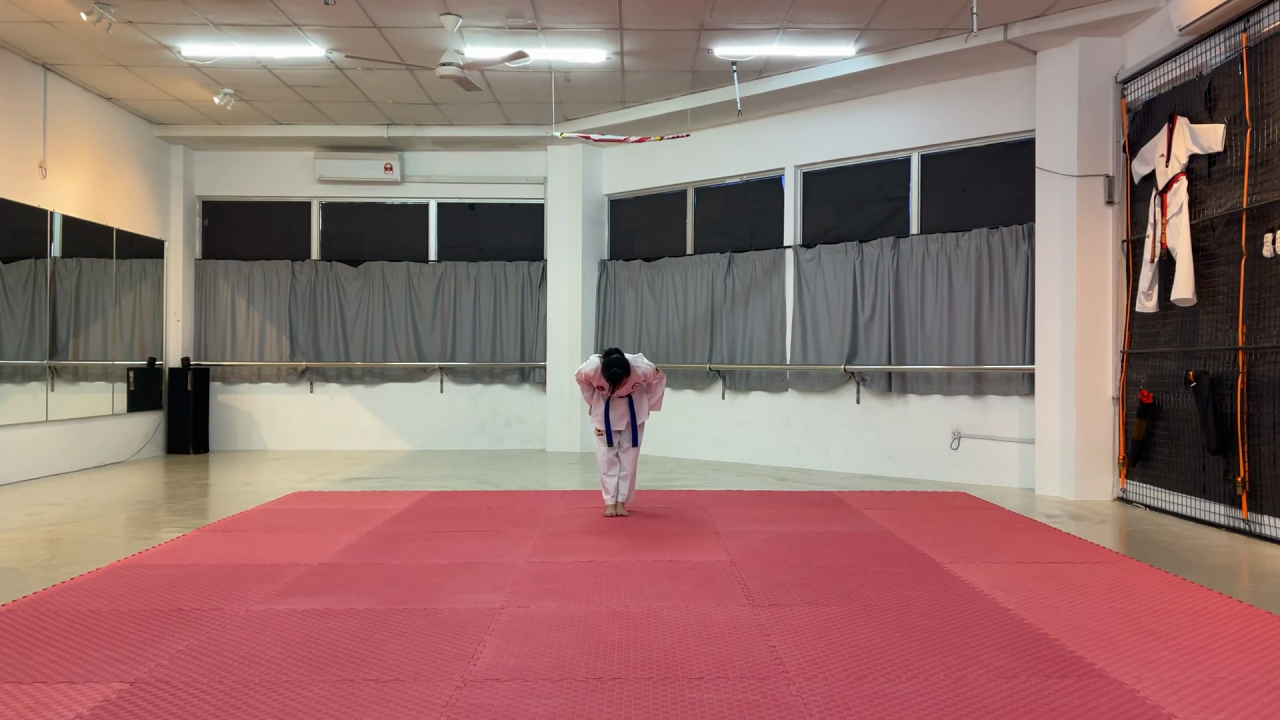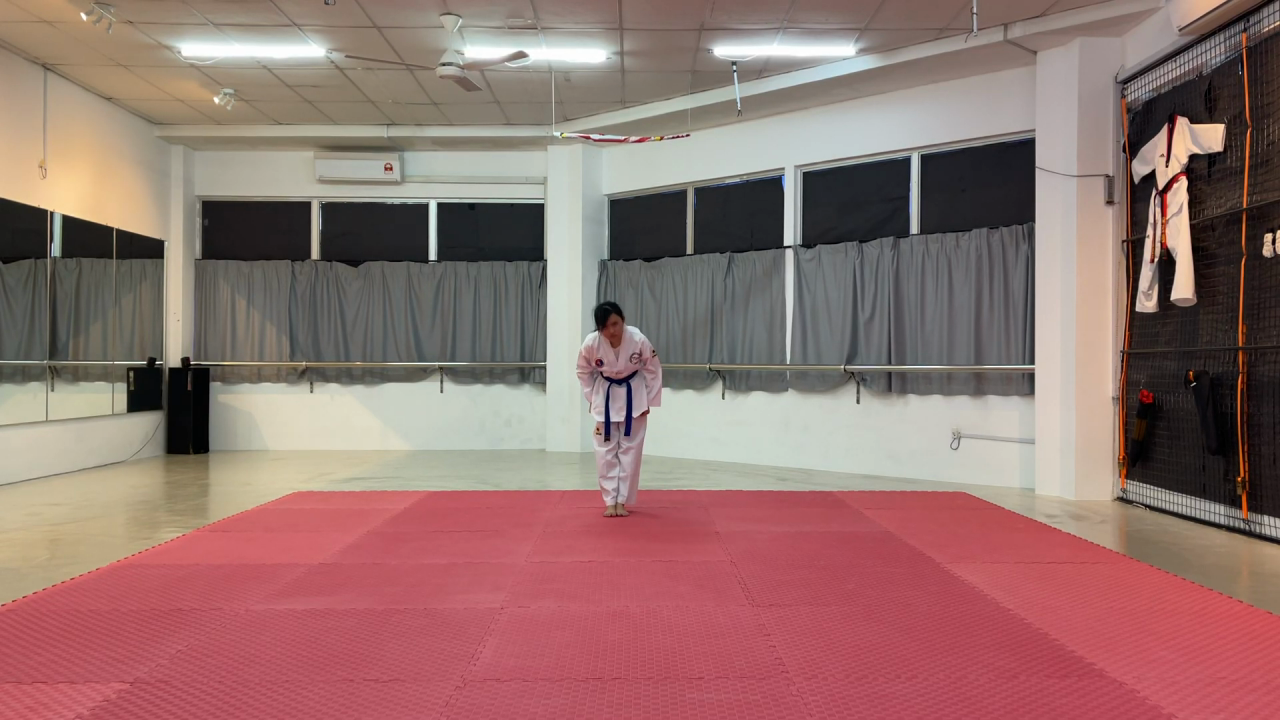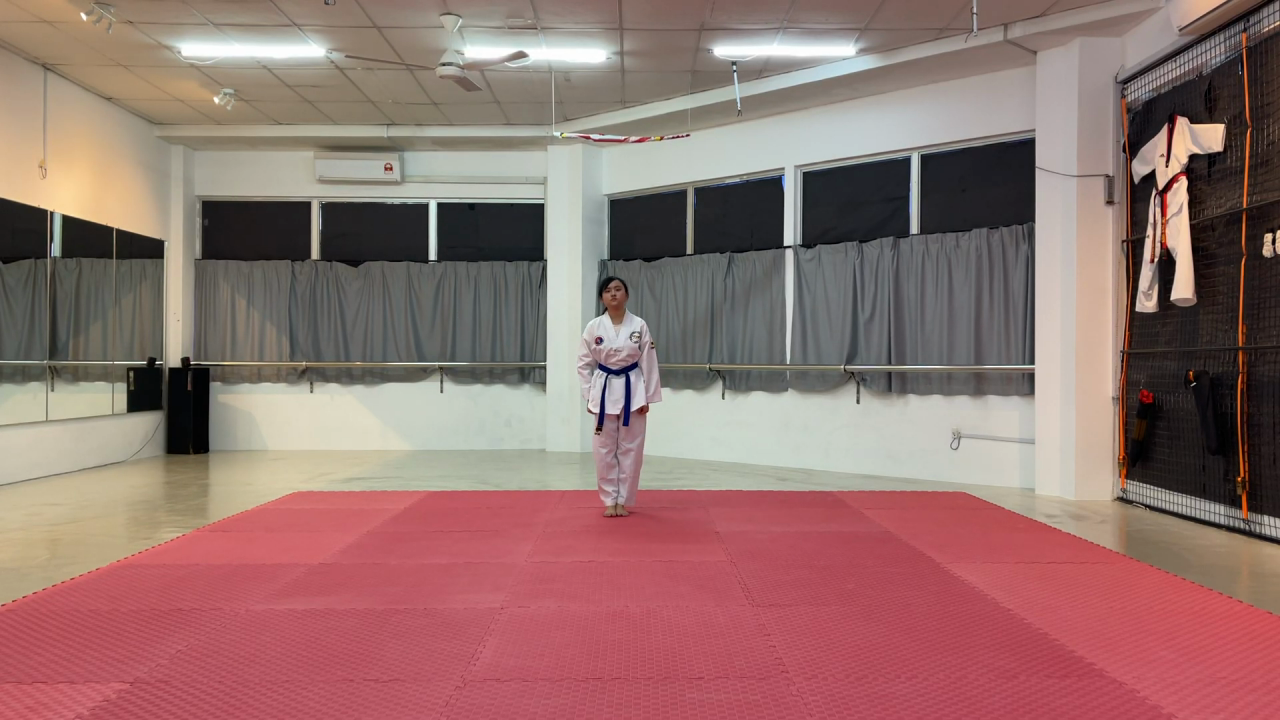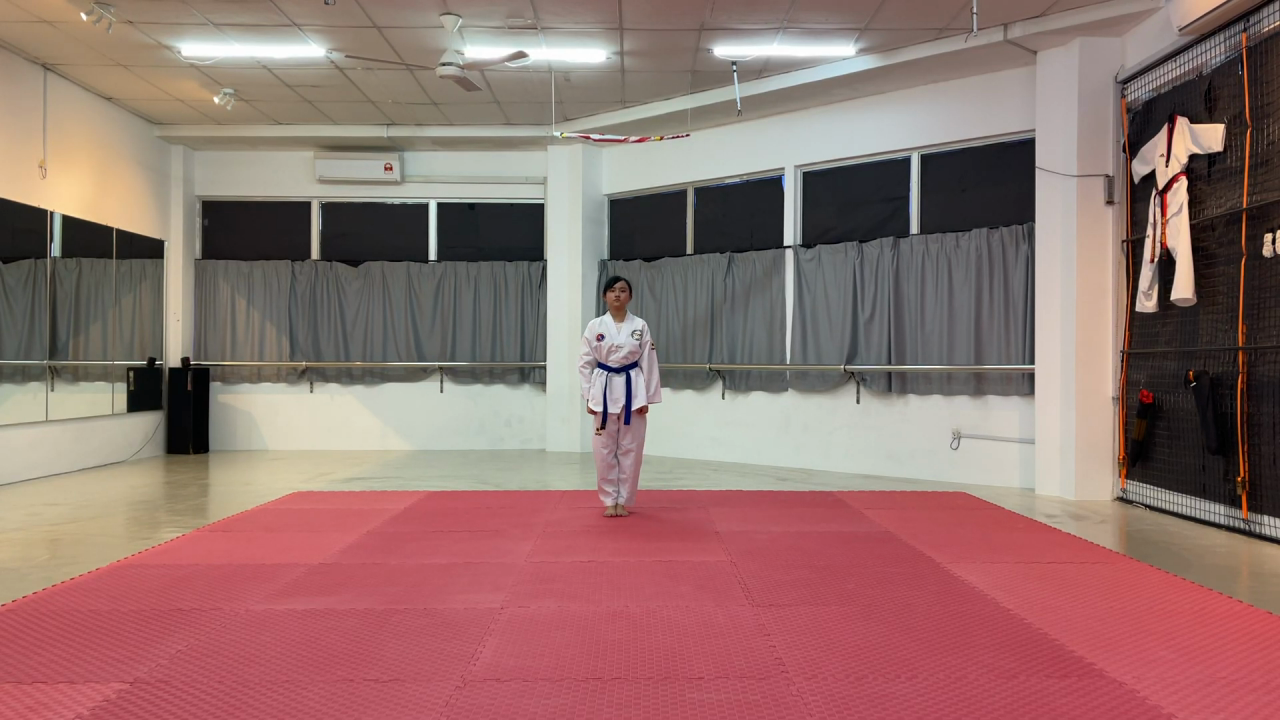
dt=0.4s
person 1, frame 1
left shoulder: (643, 368)
right shoulder: (591, 369)
left elbow: (659, 379)
right elbow: (580, 379)
left wrist: (647, 405)
right wrist: (593, 403)
left hip: (632, 407)
right hip: (605, 408)
left knee: (628, 451)
right knee: (607, 452)
left ankle: (621, 501)
right ankle: (610, 501)
person 1, frame 2
left shoulder: (639, 340)
right shoulder: (591, 343)
left elbow: (653, 370)
right elbow: (583, 371)
left wrist: (648, 402)
right wrist: (593, 400)
left hip: (633, 398)
right hip: (605, 398)
left knee: (630, 449)
right knee: (606, 450)
left ankle: (622, 501)
right ankle: (610, 501)
person 1, frame 3
left shoulder: (639, 325)
right shoulder: (593, 327)
left elbow: (649, 363)
right elbow: (584, 364)
left wrist: (647, 397)
right wrist: (589, 396)
left hip: (632, 391)
right hip: (604, 391)
left knee: (631, 448)
right knee: (604, 449)
left ankle: (623, 501)
right ankle: (609, 500)
person 1, frame 4
left shoulder: (640, 326)
right shoulder: (595, 326)
left elbow: (649, 363)
right elbow: (586, 363)
left wrist: (647, 398)
right wrist: (589, 396)
left hip: (632, 390)
right hip: (604, 390)
left knee: (630, 448)
right knee: (604, 448)
left ankle: (622, 501)
right ankle: (609, 500)
